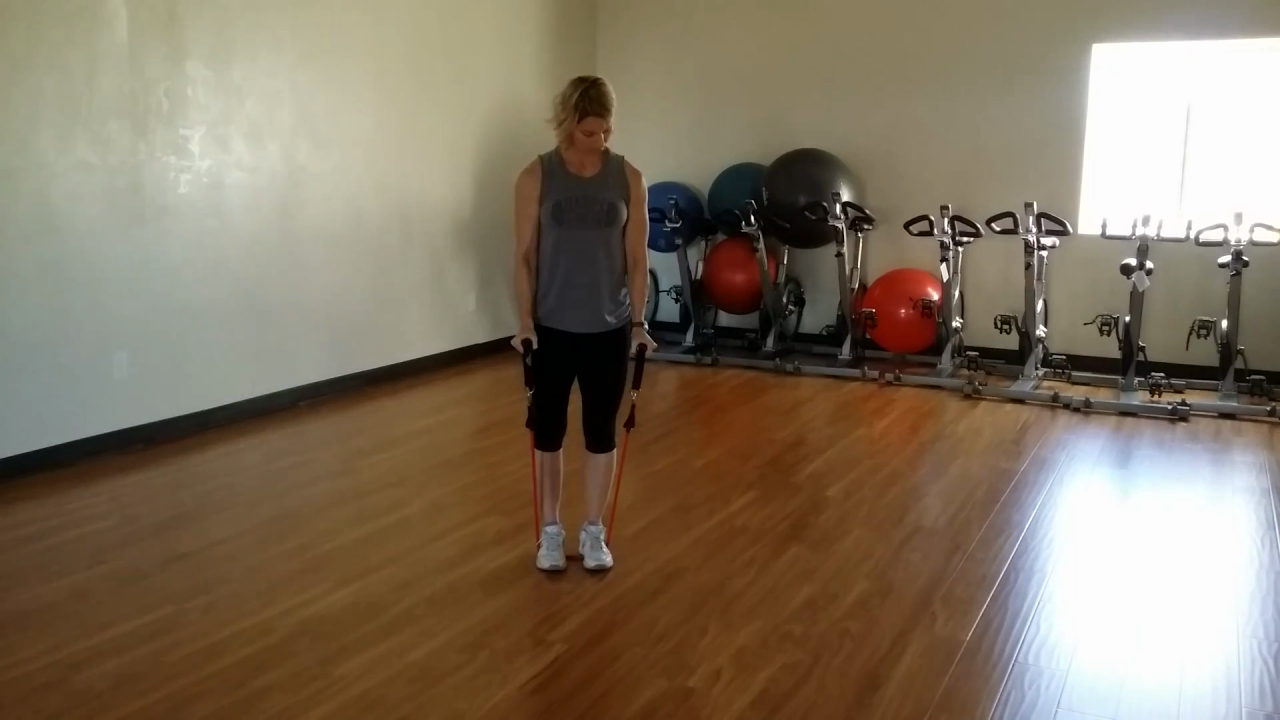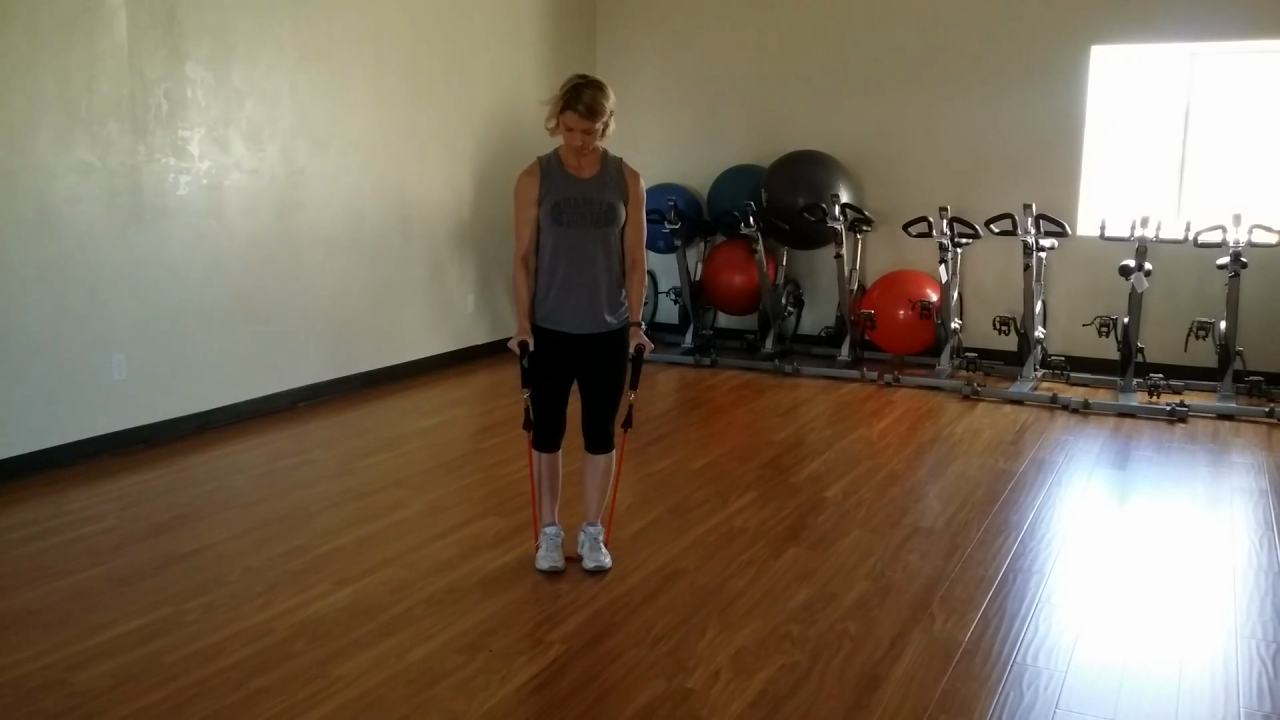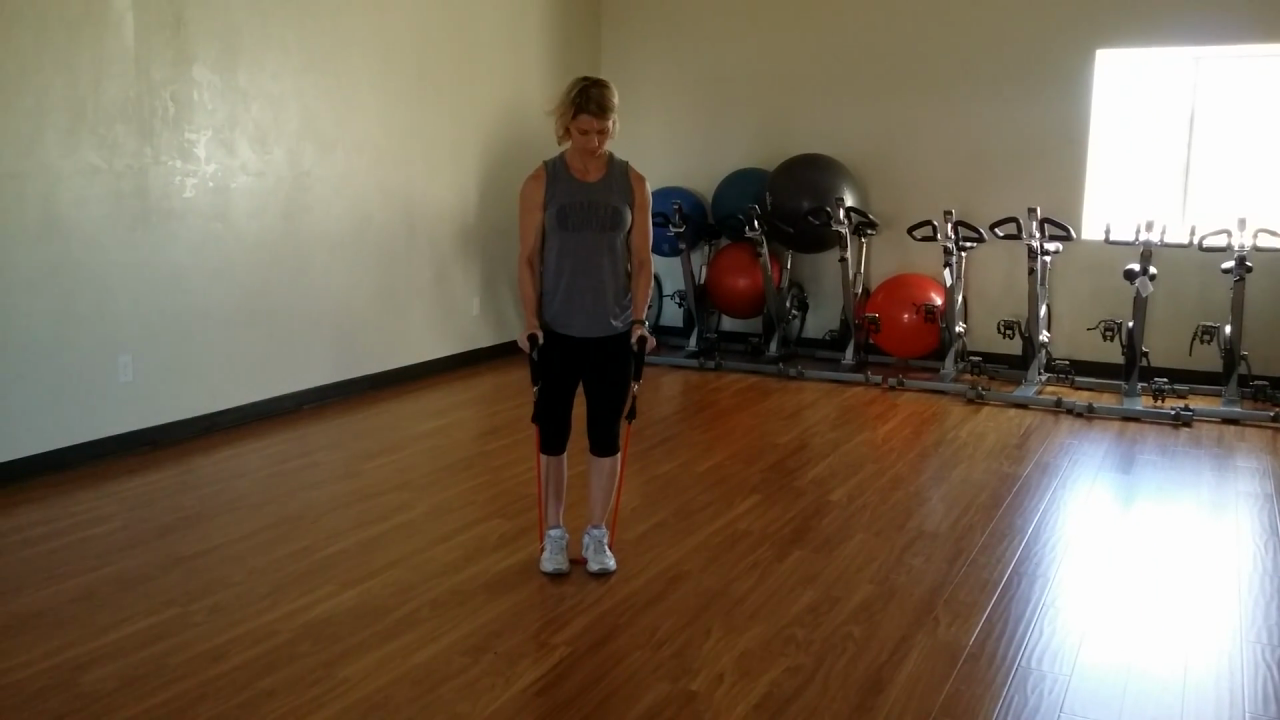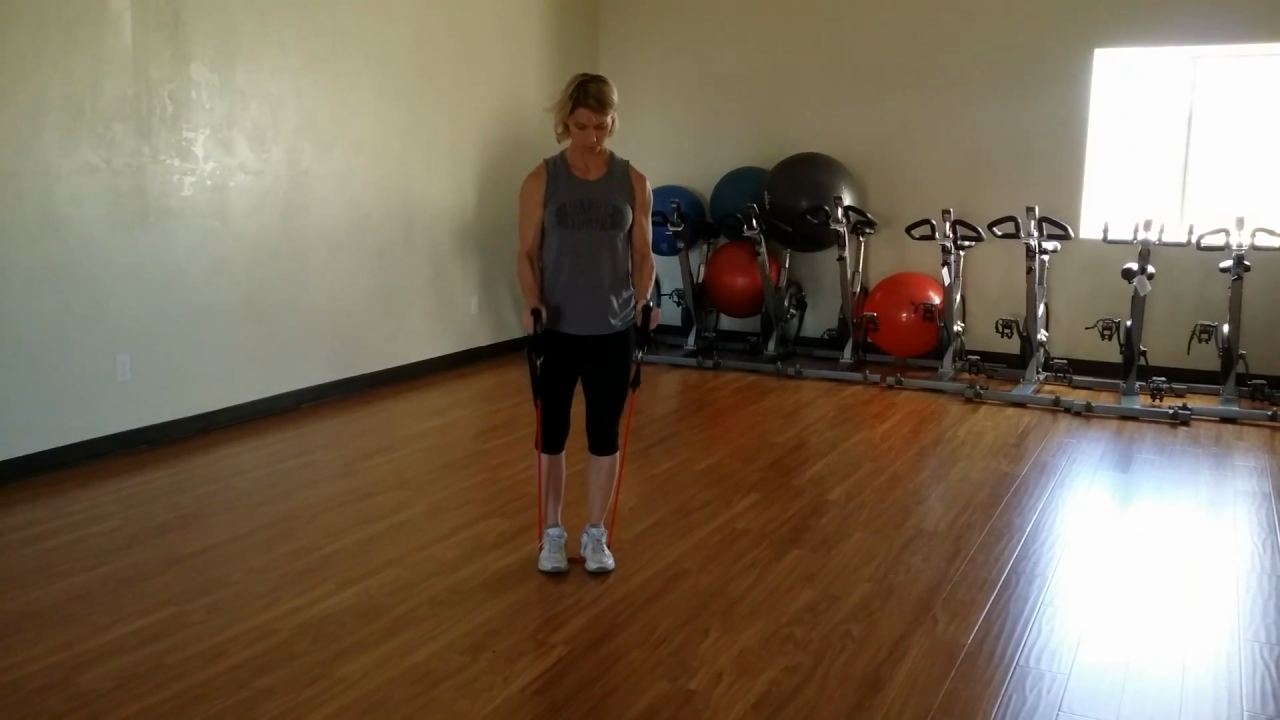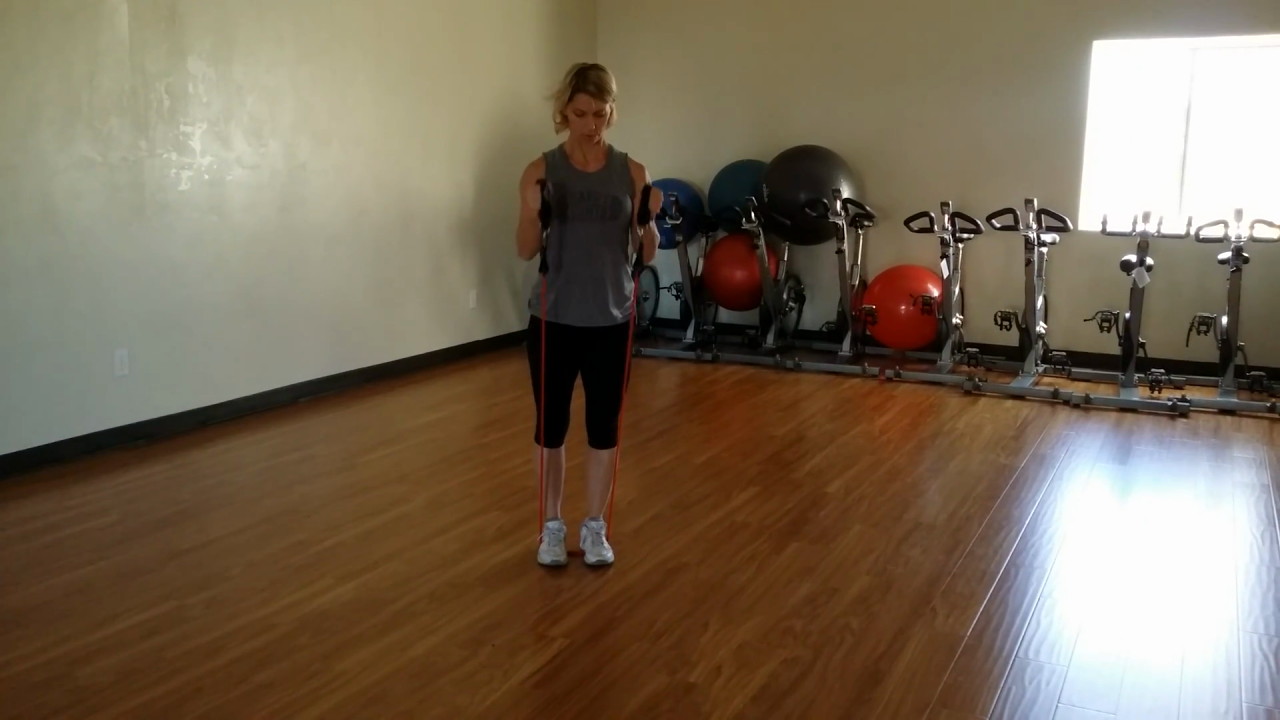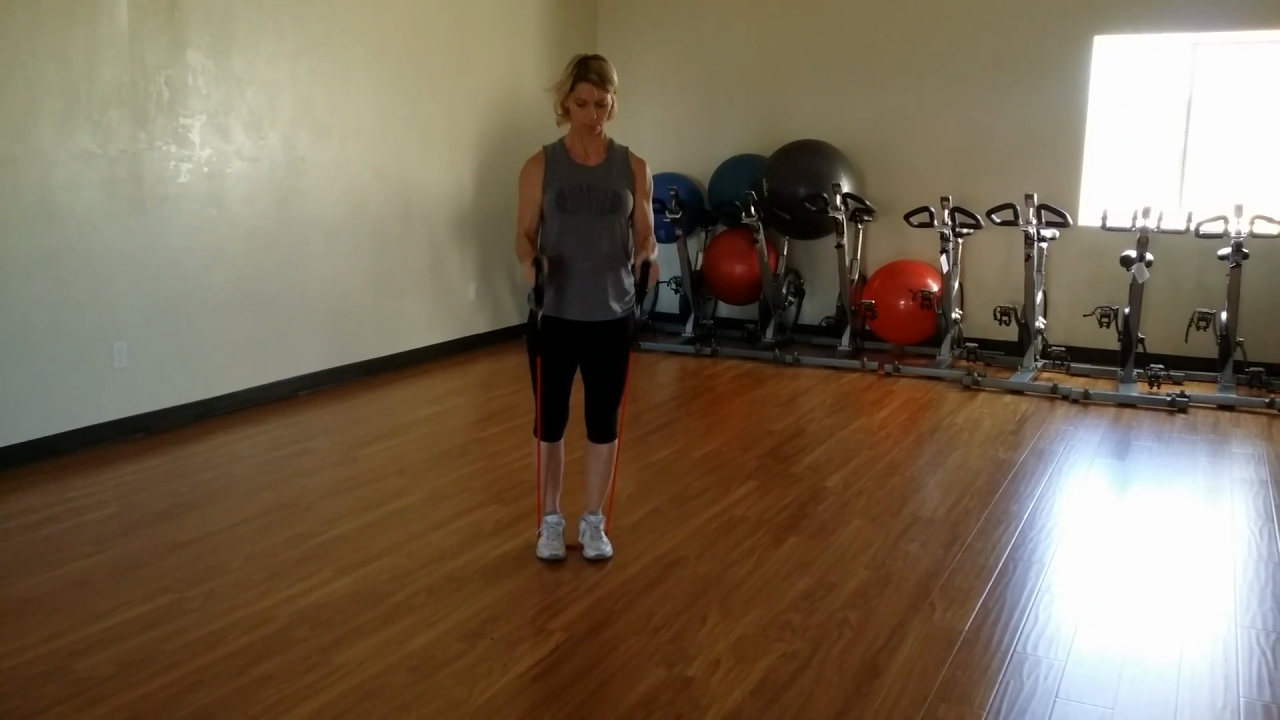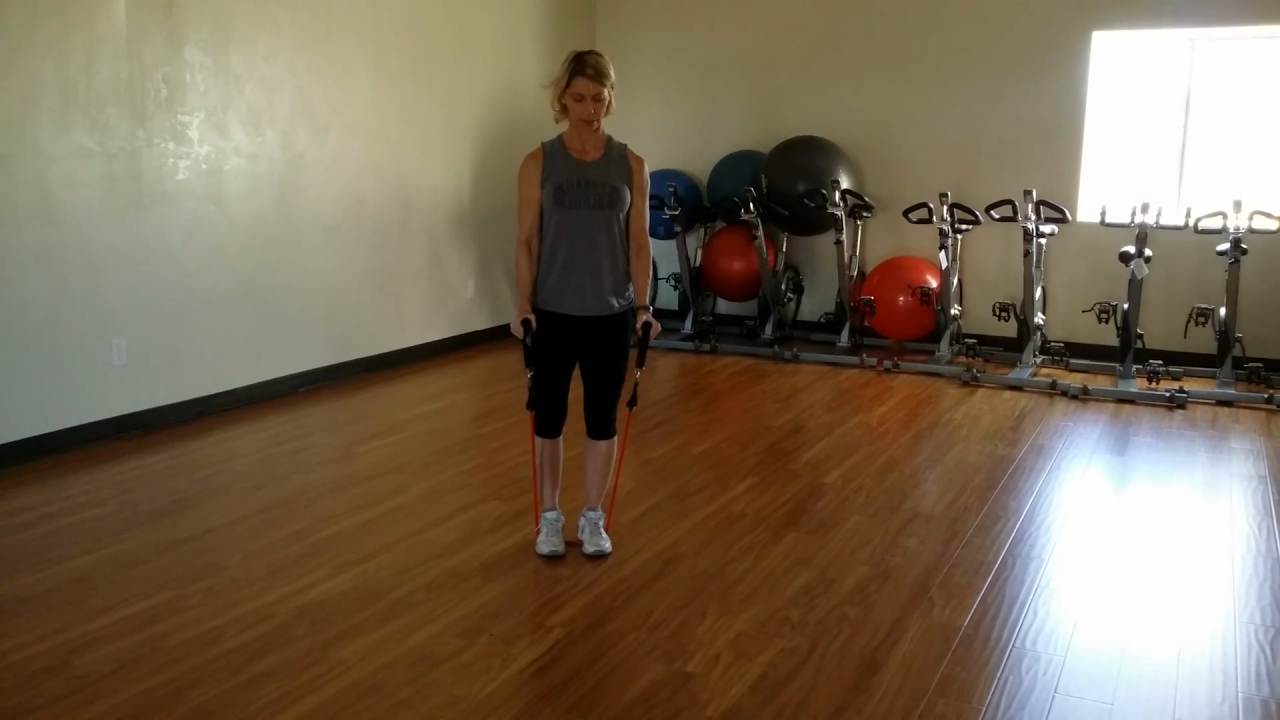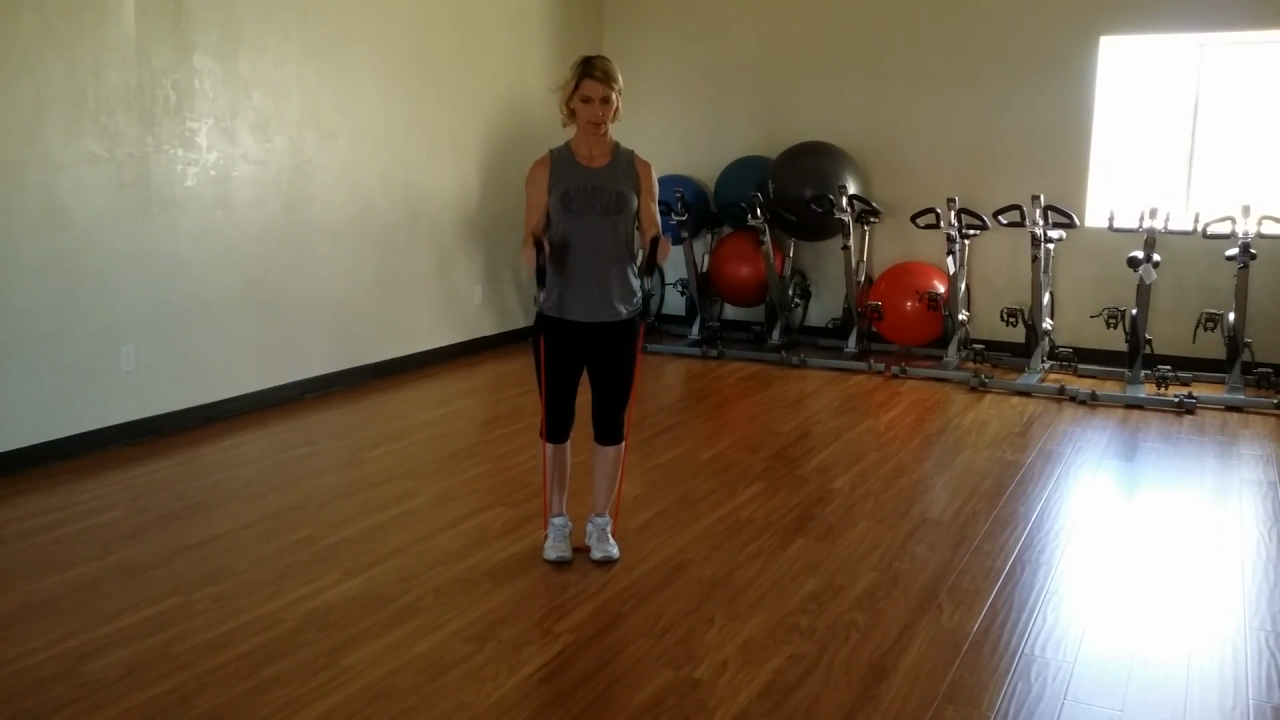
dt=0.5s
person 1, frame 1
left shoulder: (628, 178)
right shoulder: (536, 176)
left elbow: (637, 257)
right elbow: (524, 255)
left wrist: (638, 320)
right wrist: (525, 319)
left hip: (608, 328)
right hip: (552, 328)
left knee: (601, 431)
right knee: (548, 429)
left ankle: (594, 531)
right ankle: (550, 531)
person 1, frame 2
left shoulder: (627, 179)
right shoulder: (535, 177)
left elbow: (635, 259)
right elbow: (523, 256)
left wrist: (635, 322)
right wrist: (522, 321)
left hip: (607, 330)
right hip: (550, 329)
left knee: (601, 433)
right knee: (547, 431)
left ankle: (592, 532)
right ankle: (549, 531)
person 1, frame 3
left shoulder: (633, 183)
right shoulder: (541, 182)
left elbow: (641, 260)
right elbow: (528, 259)
left wrist: (639, 318)
right wrist: (532, 320)
left hip: (613, 333)
right hip: (556, 333)
left knee: (605, 436)
right knee: (552, 435)
left ankle: (597, 535)
right ankle: (554, 534)
person 1, frame 4
left shoulder: (633, 182)
right shoulder: (541, 179)
left elbow: (642, 254)
right elbow: (527, 253)
left wrist: (641, 299)
right wrist: (532, 301)
left hip: (613, 330)
right hip: (555, 330)
left knee: (604, 434)
right knee: (551, 433)
left ankle: (595, 534)
right ankle: (552, 533)
person 1, frame 5
left shoulder: (632, 172)
right shoulder: (541, 170)
left elbow: (646, 254)
right elbow: (525, 251)
left wrist: (649, 220)
right wrist: (533, 212)
left hip: (612, 322)
right hip: (554, 320)
left knee: (604, 426)
right knee: (551, 426)
left ankle: (594, 528)
right ankle: (552, 526)
person 1, frame 6
left shoulder: (633, 167)
right shoulder: (540, 165)
left elbow: (645, 238)
right elbow: (524, 235)
left wrist: (645, 256)
right wrist: (529, 260)
left hip: (612, 316)
right hip: (553, 316)
left knee: (603, 421)
right knee: (550, 421)
left ankle: (593, 521)
right ankle: (551, 520)
person 1, frame 7
left shoulder: (630, 164)
right shoulder: (539, 162)
left elbow: (639, 241)
right elbow: (526, 241)
left wrist: (642, 304)
right wrist: (523, 305)
left hip: (610, 314)
right hip: (552, 313)
left knee: (602, 418)
right knee: (548, 417)
left ankle: (593, 518)
right ankle: (550, 517)
person 1, frame 8
left shoulder: (638, 169)
right shoulder: (546, 168)
left elbow: (651, 238)
right elbow: (532, 236)
left wrist: (656, 247)
right wrist: (533, 247)
left hip: (618, 319)
right hip: (559, 317)
left knee: (610, 424)
right knee: (556, 423)
left ankle: (600, 523)
right ankle: (557, 522)
